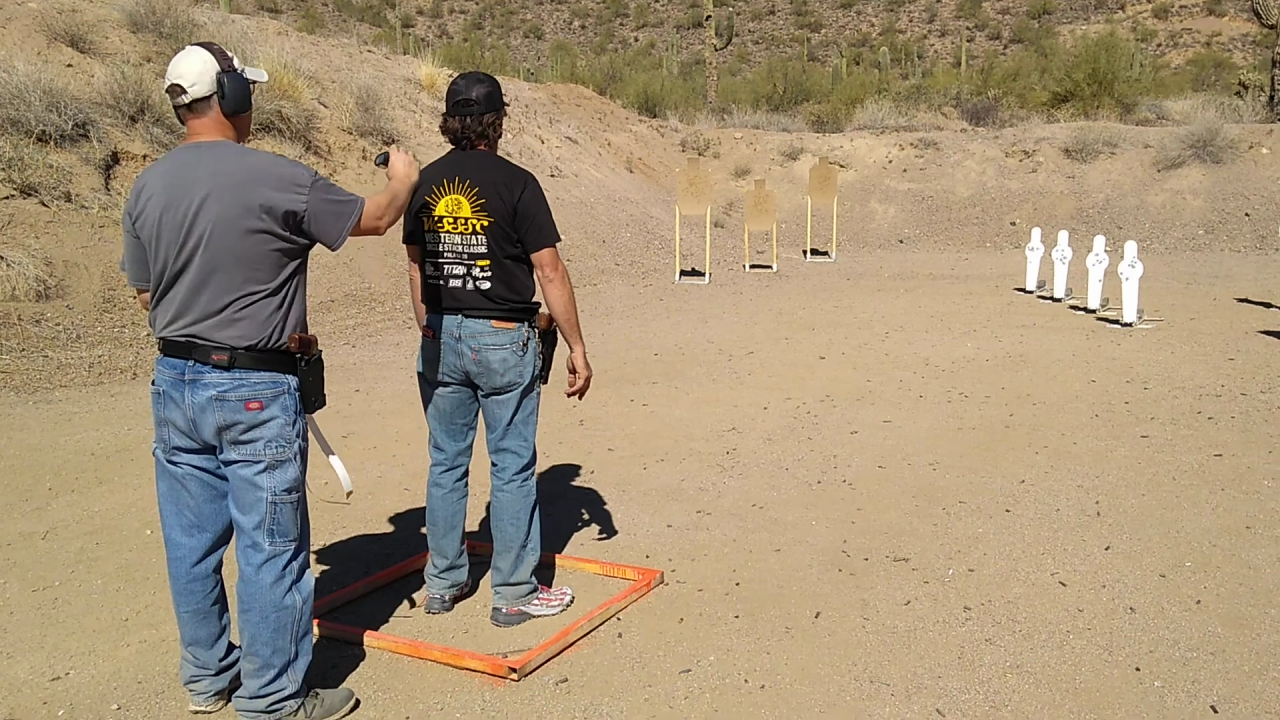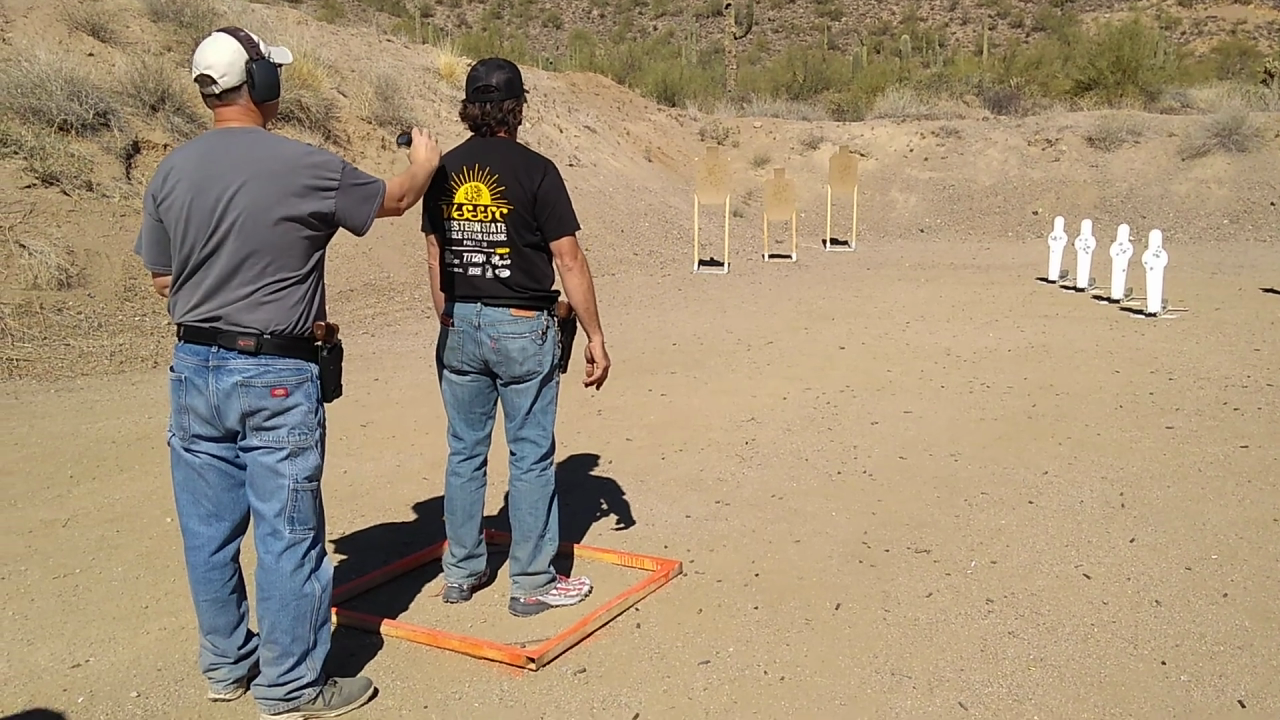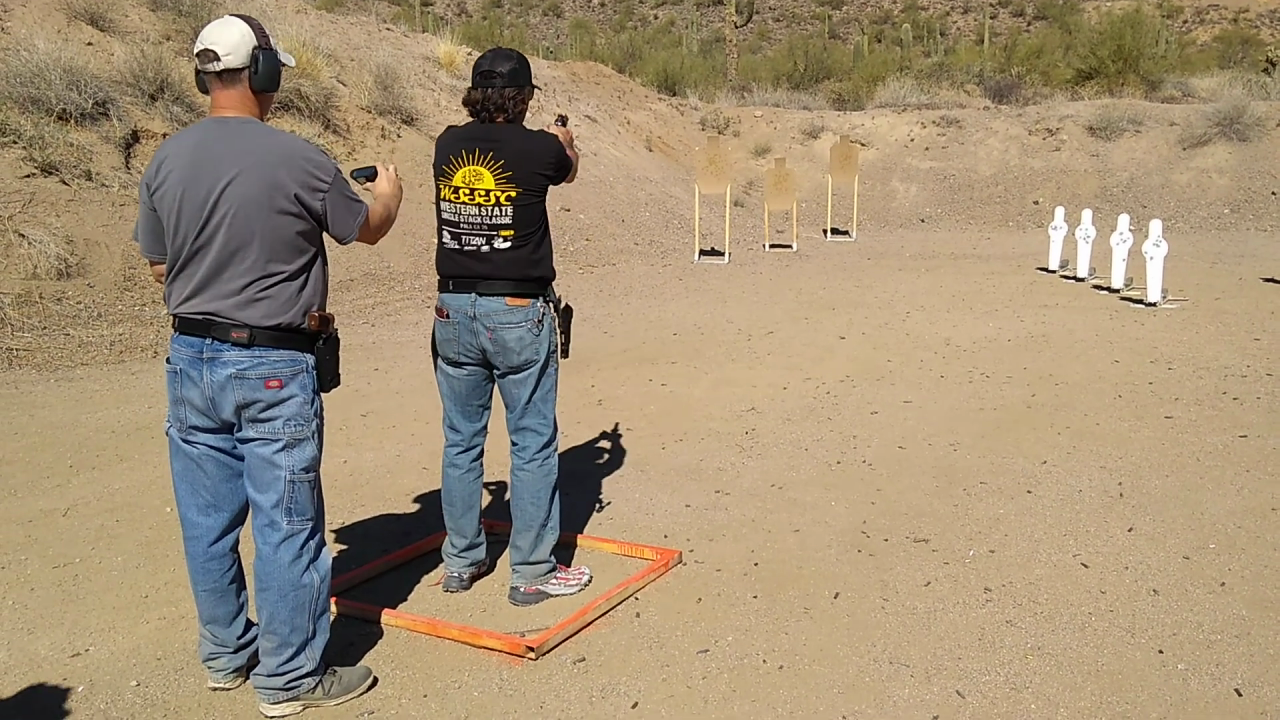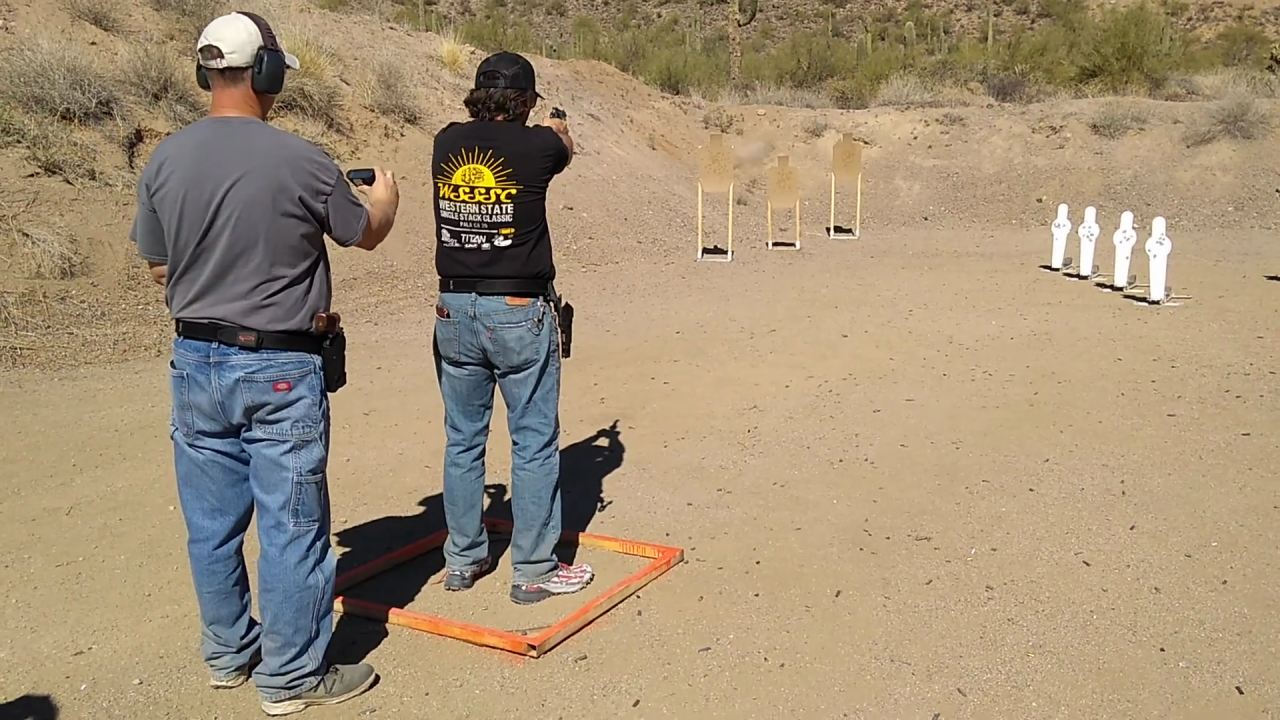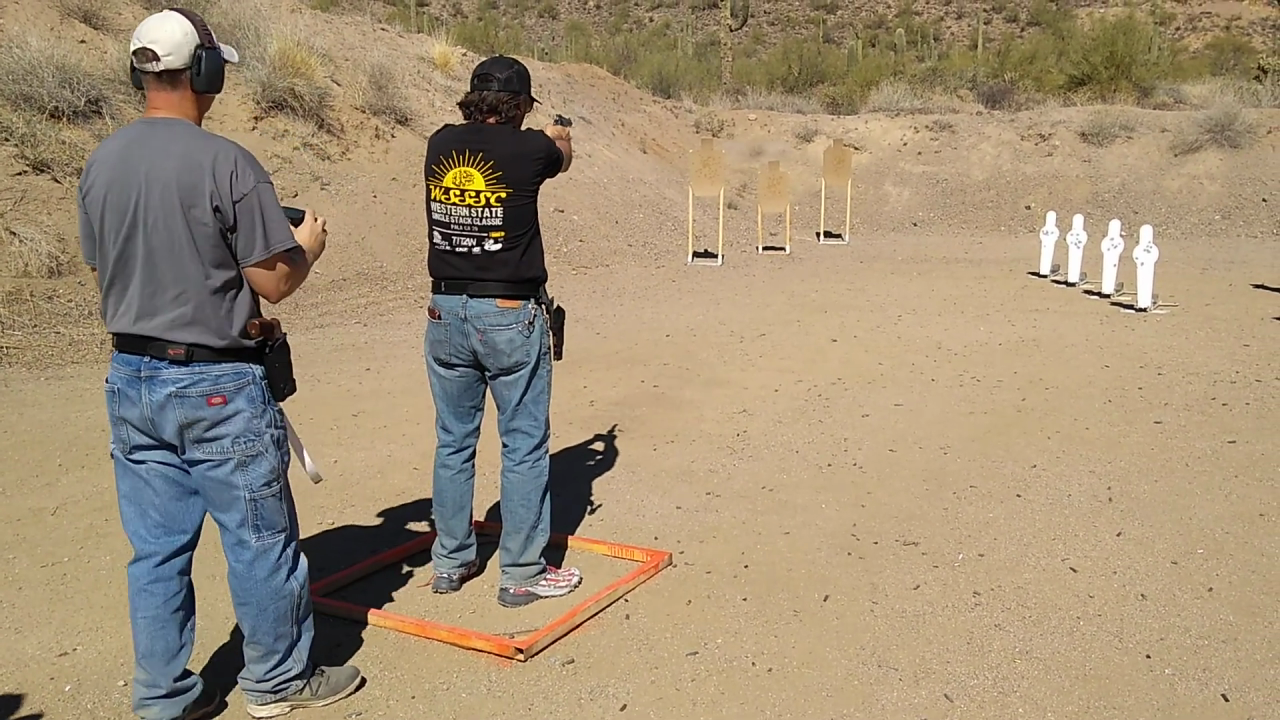
dt=1s
person 1, frame 1
left shoulder: (146, 187)
right shoulder: (277, 179)
left elbow: (144, 293)
right elbow: (374, 219)
right wrist: (403, 181)
left hip: (174, 381)
right hip: (254, 391)
left knee: (192, 540)
right knee: (269, 546)
person 1, frame 2
left shoulder: (170, 171)
right shoulder: (306, 167)
left elbow: (163, 280)
right elbow: (393, 199)
right wrist: (425, 162)
left hip: (194, 368)
right hip: (276, 376)
left knee: (209, 528)
right knee: (287, 534)
person 1, frame 3
left shoulder: (164, 160)
right shoulder: (297, 159)
left elbow: (159, 267)
right elbow: (367, 230)
right wrist: (389, 194)
left hip: (191, 358)
right hip: (271, 368)
left knee: (207, 519)
right knee: (285, 525)
left ankle: (225, 653)
person 1, frame 4
left shoulder: (163, 160)
right shoulder: (300, 161)
left elbow: (159, 268)
right elbow: (367, 234)
right wrist: (385, 197)
left hip: (195, 362)
right hip: (279, 370)
left knee: (211, 523)
right knee: (291, 526)
left ankle: (228, 652)
person 1, frame 5
left shoulder: (100, 163)
right shoulder: (225, 163)
left elbow: (102, 270)
right elbow: (274, 281)
right wrist: (308, 246)
left hip: (131, 377)
right hip: (216, 383)
left knee: (156, 548)
right knee: (261, 539)
person 2, frame 1
left shoulder: (425, 183)
right shoulder: (515, 183)
left elbow: (416, 269)
right elbow: (551, 273)
right wrist: (577, 348)
left hip: (442, 338)
right hip: (503, 337)
left knee: (446, 463)
right knee: (512, 467)
left ankle: (442, 582)
right ankle: (515, 593)
person 2, frame 2
left shoulder: (444, 170)
right shoulder: (535, 170)
left elbow: (435, 257)
right elbow: (569, 261)
right wrist: (595, 337)
left hip: (461, 325)
right hip: (522, 327)
left knee: (465, 452)
right knee: (531, 456)
left ankle: (461, 571)
right ankle: (532, 583)
person 2, frame 3
left shoulder: (448, 144)
right shoulder: (540, 148)
right elbow: (568, 170)
left hip: (454, 310)
right hip: (518, 314)
left knee: (461, 441)
right knee: (532, 445)
left ankle: (461, 561)
right ankle: (533, 573)
person 2, frame 4
left shoulder: (446, 142)
right shoulder: (536, 145)
right elbow: (565, 150)
right wrist: (556, 129)
left hip: (455, 310)
right hip: (519, 312)
left knee: (462, 440)
right knee: (534, 443)
left ankle: (463, 559)
right ankle: (534, 570)
person 2, frame 5
left shoulder: (440, 144)
right shoulder: (530, 149)
right elbow: (562, 159)
right wrist: (559, 138)
left hip: (446, 311)
right hip: (510, 315)
left knee: (453, 442)
right knee: (524, 446)
left ankle: (450, 561)
right ankle: (522, 574)
